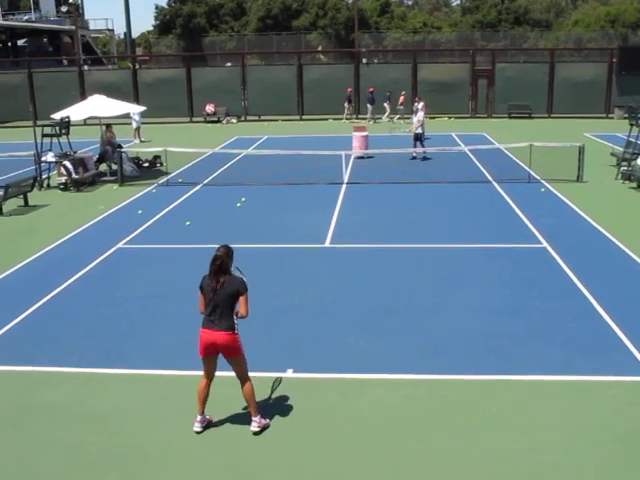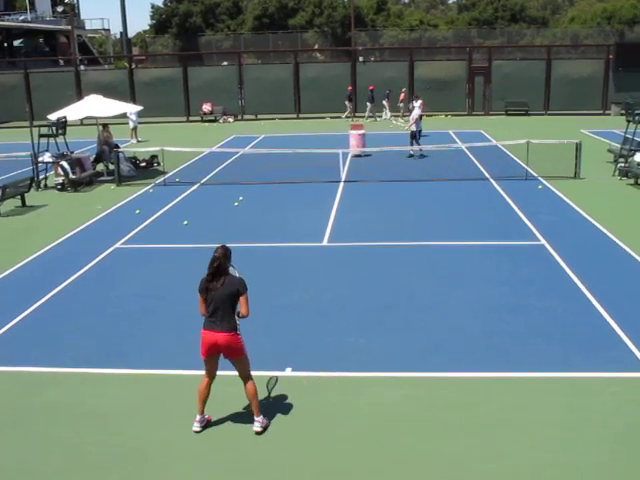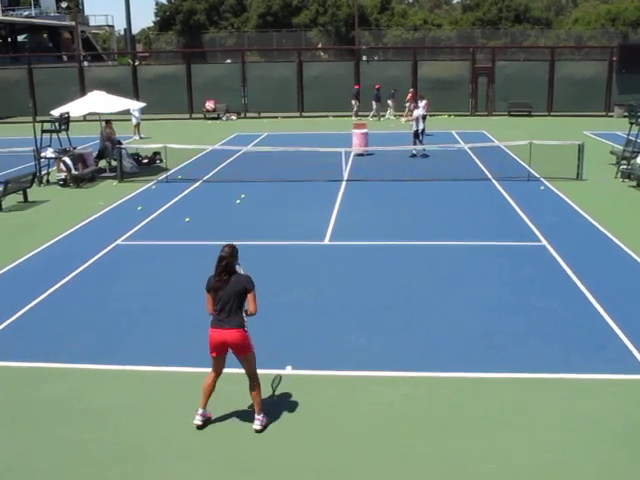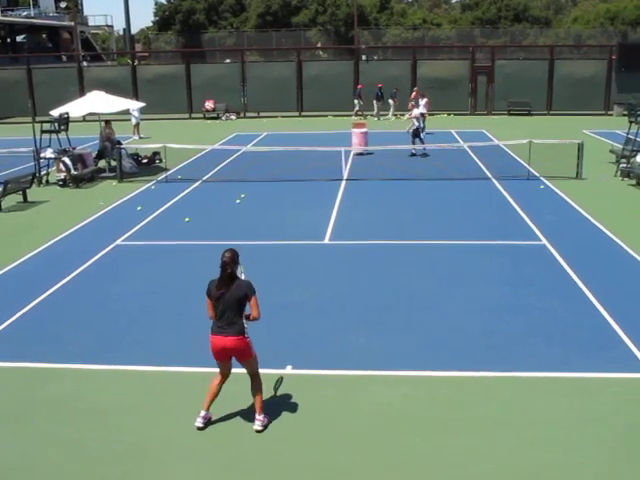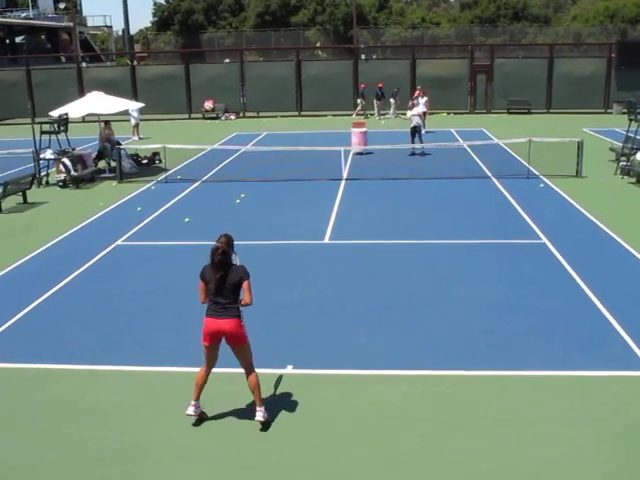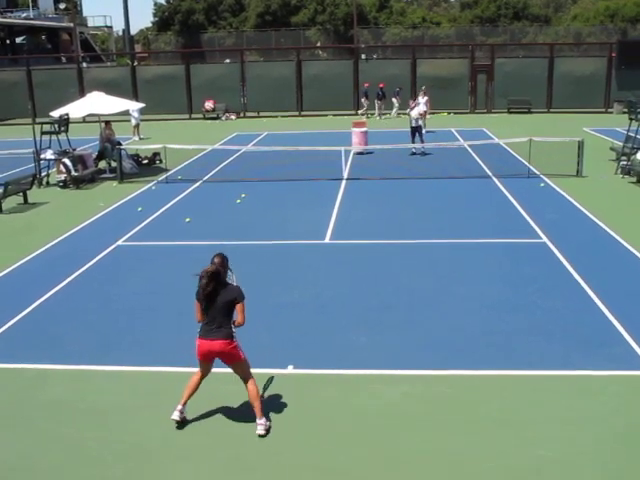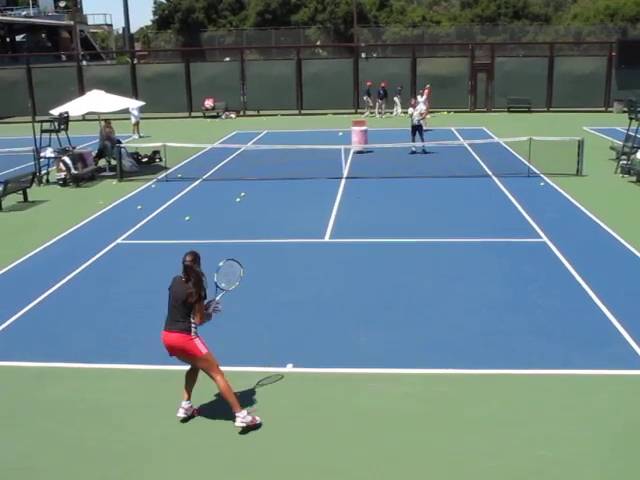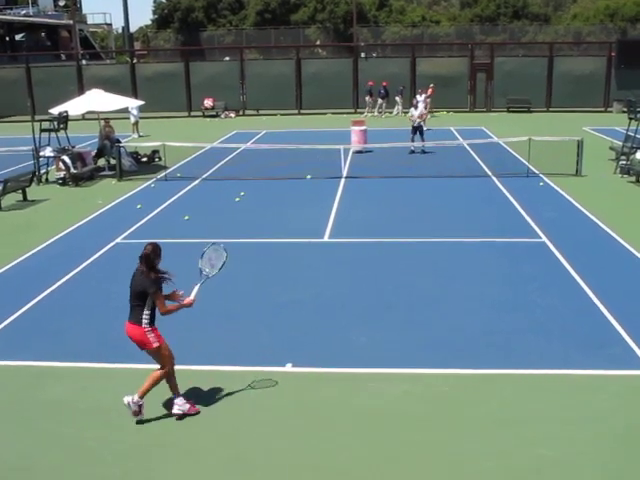
dt=0.2s
person 1, frame 1
left shoulder: (205, 281)
right shoulder: (238, 282)
left elbow: (202, 309)
right elbow: (243, 313)
left hip: (206, 334)
right hip: (227, 336)
left knee: (207, 377)
right knee: (244, 378)
left ankle: (200, 419)
right ankle: (256, 420)
person 1, frame 2
left shoulder: (204, 282)
right shoulder: (238, 282)
left elbow: (203, 311)
right elbow: (245, 313)
left hip: (208, 335)
right hip: (229, 336)
left knee: (208, 376)
right knee: (246, 377)
left ankle: (199, 419)
right ankle: (258, 420)
person 1, frame 3
left shoulder: (212, 281)
right shoulder: (245, 280)
left elbow: (211, 310)
right elbow: (253, 310)
left hip: (215, 333)
right hip: (237, 333)
left knee: (215, 372)
right knee: (252, 373)
left ankle: (200, 414)
right ankle: (258, 418)
person 1, frame 4
left shoulder: (212, 285)
right shoulder: (246, 286)
left elbow: (211, 314)
right elbow: (256, 315)
left hip: (216, 338)
right hip: (237, 339)
left knee: (223, 375)
right knee: (254, 375)
left ankle: (203, 415)
right ankle: (259, 418)
person 1, frame 5
left shoulder: (206, 270)
right shoulder: (241, 270)
left elbow: (203, 298)
right elbow: (248, 300)
left hip: (211, 322)
right hip: (233, 323)
left knee: (207, 365)
right knee: (249, 368)
left ankle: (194, 405)
right ankle: (260, 410)
person 1, frame 6
left shoulder: (201, 289)
right shoulder: (234, 291)
left elbow: (200, 319)
right elbow: (240, 321)
left hip: (203, 342)
right hip: (225, 343)
left knee: (202, 373)
right knee: (248, 379)
left ankle: (179, 410)
right ankle: (261, 422)
person 1, frame 7
left shoulder: (175, 281)
right shoulder: (196, 287)
right elbow: (198, 319)
left wrist: (206, 307)
right wrist: (208, 312)
left hip: (167, 336)
right hip: (183, 338)
left knee: (195, 366)
right knee: (217, 375)
left ankle: (185, 406)
right ankle: (242, 415)
person 1, frame 8
left shoulder: (139, 272)
right shoulder: (151, 280)
right elbow: (164, 310)
left wrist: (172, 295)
right wrist: (185, 304)
left hip: (136, 326)
right hip: (142, 329)
left knee: (168, 363)
right knee: (168, 367)
left ankle: (179, 403)
right ankle: (136, 400)
